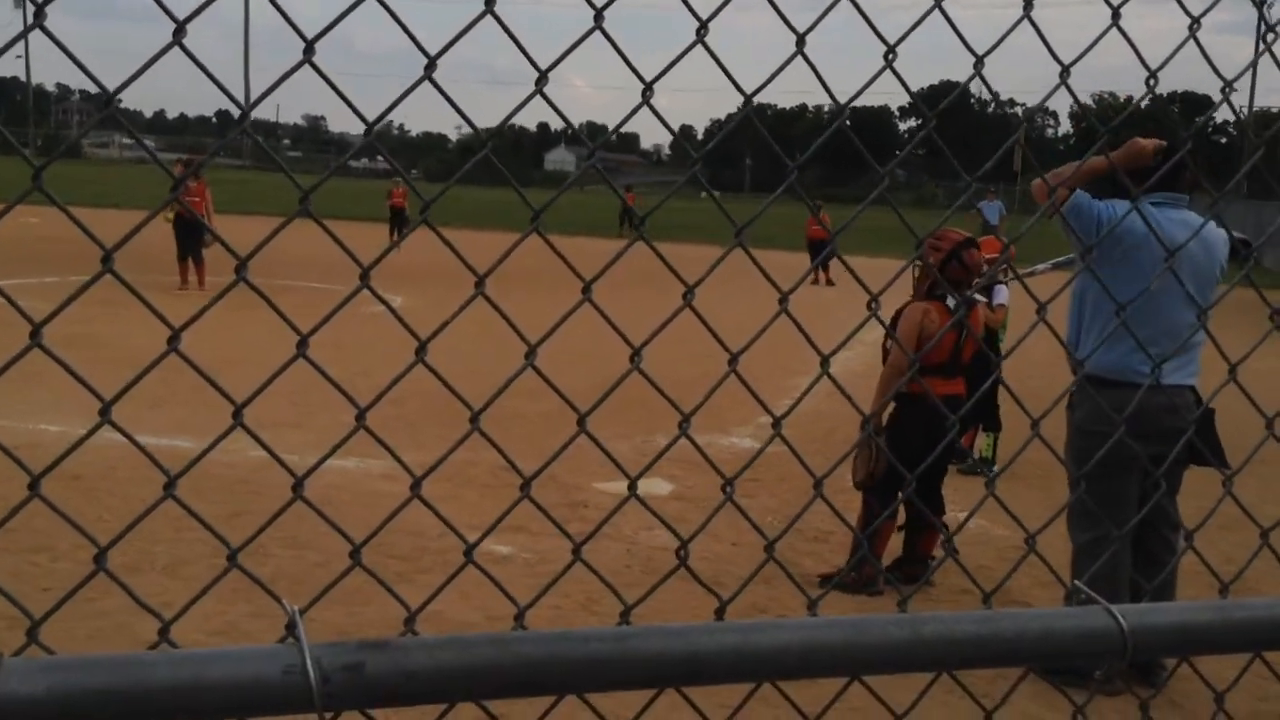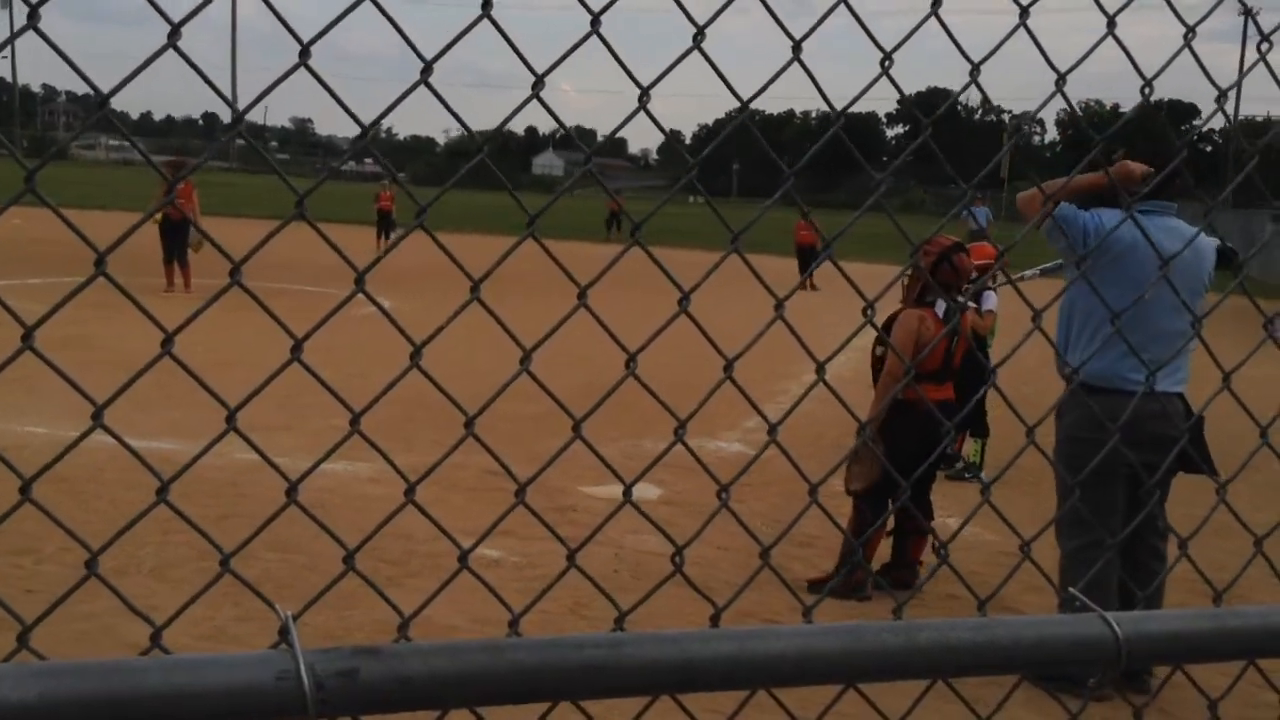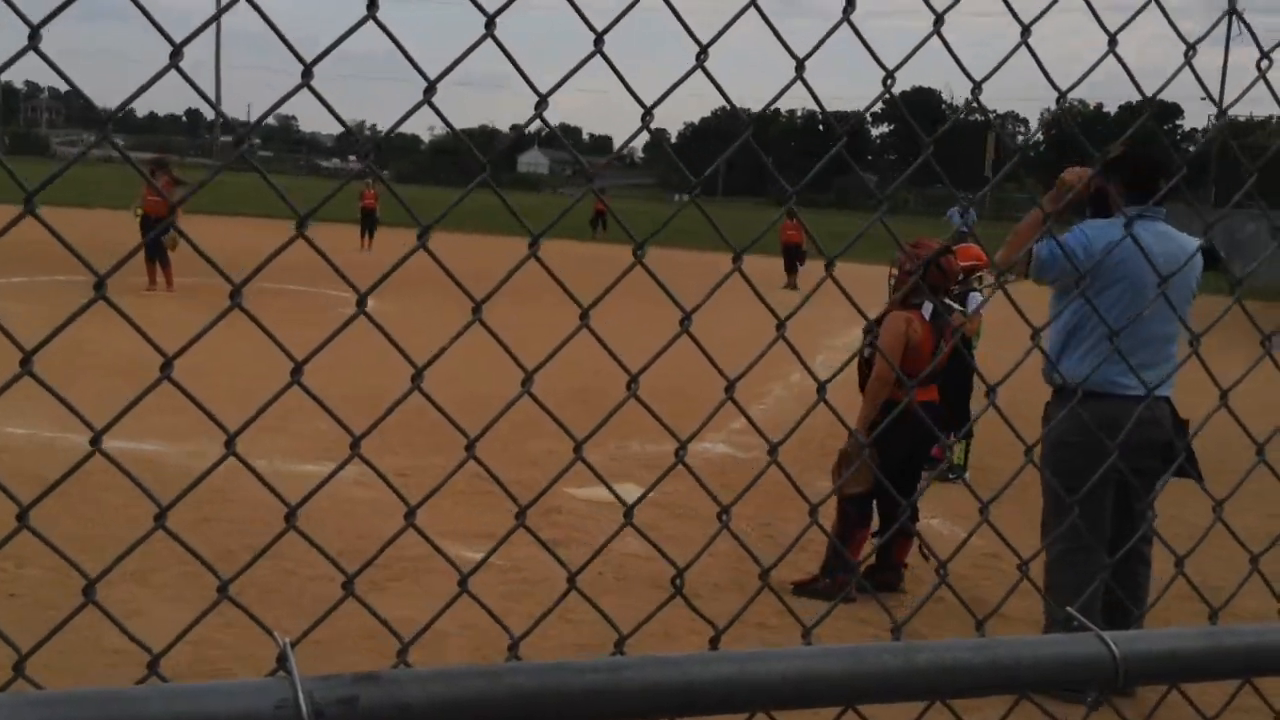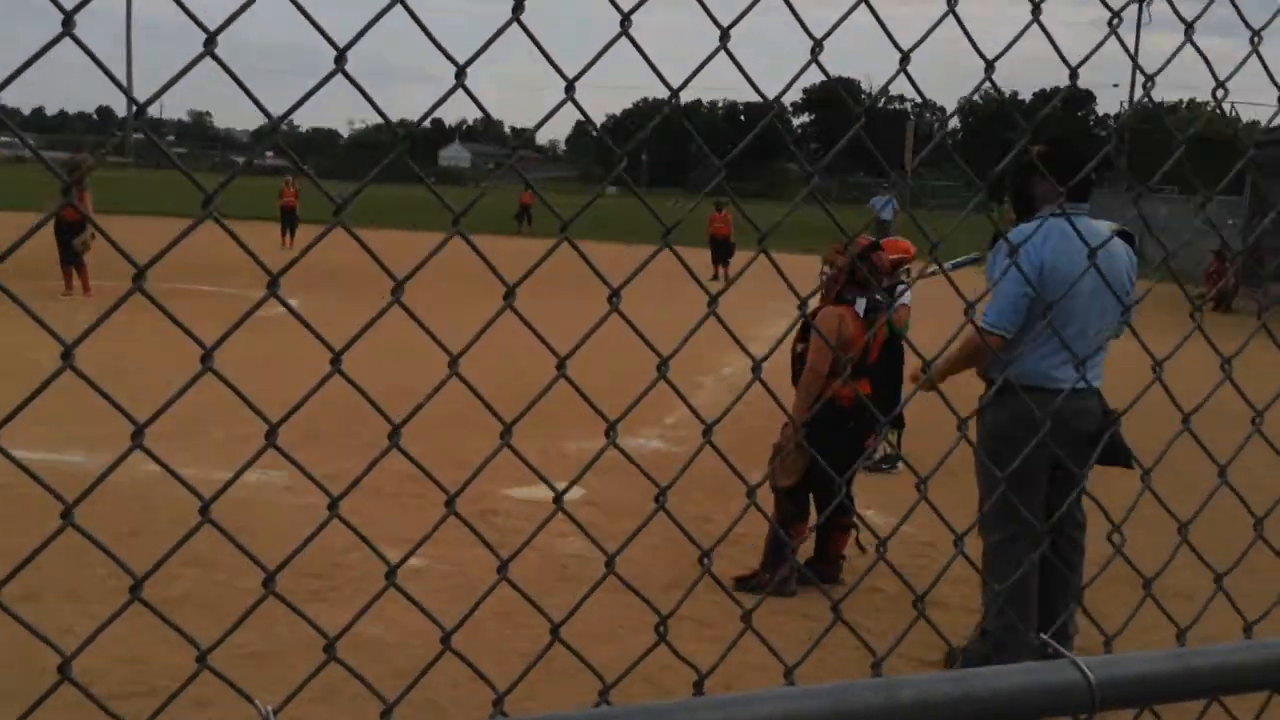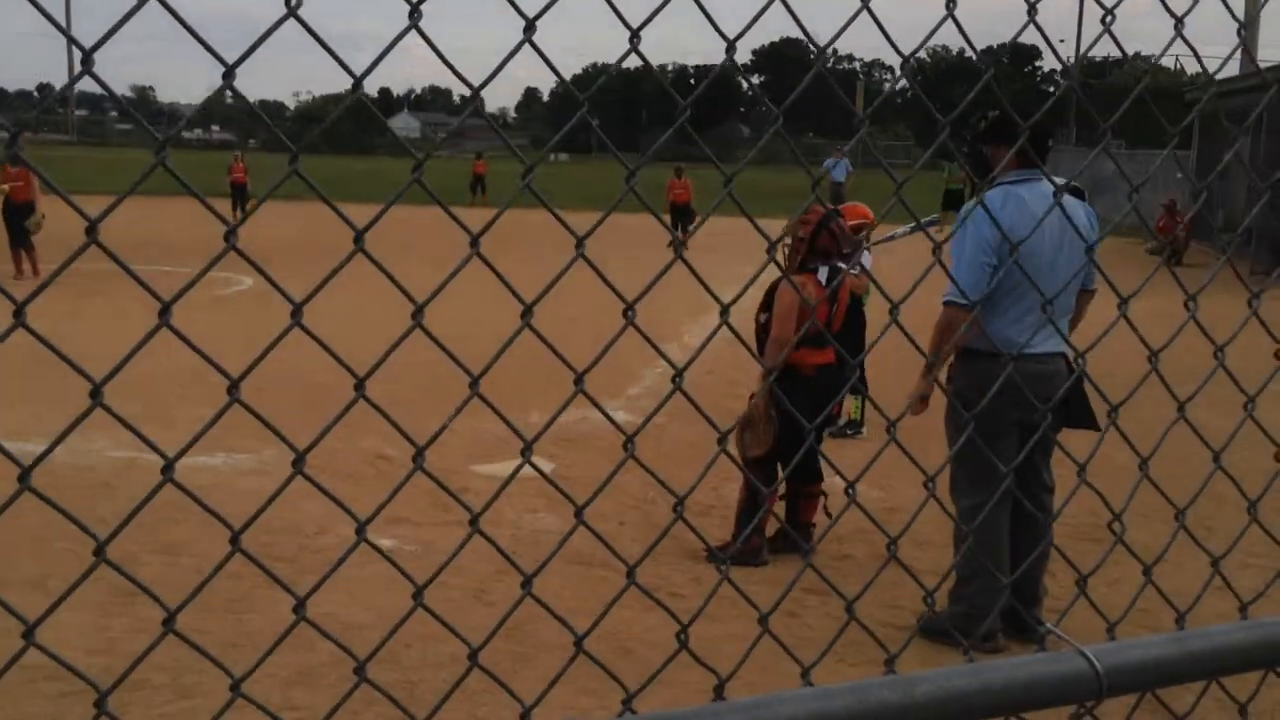
dt=0.3s
person 1, frame 1
left shoulder: (1115, 221)
right shoulder: (1215, 238)
left elbow: (1044, 188)
left wrist: (1113, 160)
left hip: (1111, 400)
right hip: (1178, 403)
left knee: (1101, 530)
right knee: (1158, 530)
left ankle: (1097, 659)
right ankle: (1147, 655)
person 1, frame 2
left shoulder: (1104, 229)
right shoulder: (1203, 247)
left elbow: (1028, 202)
left wrist: (1103, 178)
left hip: (1099, 405)
right hip: (1166, 408)
left knee: (1089, 536)
right knee: (1146, 535)
left ankle: (1086, 664)
right ankle: (1134, 660)
person 1, frame 3
left shoulder: (1097, 238)
right shoulder: (1190, 251)
left elbow: (1011, 258)
left wrist: (1056, 198)
left hip: (1088, 413)
right hip: (1155, 415)
left knee: (1076, 542)
right knee: (1131, 543)
person 1, frame 4
left shoulder: (1026, 240)
right shoulder: (1119, 249)
left elbow: (994, 338)
right elbow: (1113, 326)
left wrist: (939, 371)
left hip: (1022, 405)
right hip: (1084, 405)
left knee: (1010, 532)
right knee: (1064, 528)
left ankle: (1004, 652)
right ankle: (1054, 647)
person 1, frame 5
left shoulder: (986, 210)
right shoulder: (1080, 214)
left elbow: (961, 308)
right elbow: (1083, 298)
left wrist: (927, 374)
left hip: (991, 372)
right hip: (1052, 372)
left knee: (982, 497)
right knee: (1034, 492)
left ankle: (976, 619)
right ankle: (1024, 611)
person 2, frame 1
left shoulder: (919, 311)
right shoulder: (973, 312)
left elbow: (896, 366)
left wrist: (874, 415)
left hip: (918, 408)
right hip: (952, 407)
left knee: (882, 486)
right knee: (927, 487)
left ankle: (864, 570)
right ankle: (916, 562)
person 2, frame 2
left shoulder: (912, 317)
right shoulder: (959, 316)
left elbow: (893, 373)
left wrist: (871, 422)
left hip: (909, 413)
right hip: (941, 412)
left knee: (872, 491)
right knee: (916, 491)
left ankle: (853, 574)
right ankle: (904, 568)
person 2, frame 3
left shoulder: (901, 319)
right shoulder: (943, 319)
left elbow: (883, 376)
left wrist: (860, 427)
left hip: (894, 416)
right hip: (926, 415)
left knee: (856, 493)
right knee: (901, 495)
left ankle: (836, 577)
right ankle: (889, 570)
person 2, frame 4
left shoulder: (832, 315)
right shoulder: (876, 314)
left elbow: (816, 372)
left wrist: (795, 420)
left hip: (829, 412)
right hip: (859, 410)
left knee: (793, 488)
right knee: (837, 487)
left ankle: (777, 572)
right ankle: (827, 563)
person 2, frame 5
left shoulder: (795, 284)
right shoulder: (839, 281)
left elbow: (781, 340)
left wrist: (762, 390)
left hip: (795, 380)
right hip: (826, 376)
left knee: (761, 458)
right knee: (804, 455)
left ankle: (748, 542)
right ankle: (798, 532)
person 3, frame 1
left shoulder: (999, 289)
right shoulder: (981, 286)
left elbow: (997, 321)
left hip: (988, 354)
right hip: (973, 351)
left knee: (987, 406)
right knee: (968, 401)
left ankle: (988, 460)
right ankle: (967, 449)
person 3, frame 2
left shoulder: (987, 295)
right shoulder: (969, 292)
left elbow: (985, 327)
left hip: (977, 360)
right hip: (961, 357)
left knee: (975, 411)
right knee: (957, 406)
left ankle: (976, 466)
right ankle: (954, 455)
person 3, frame 3
left shoulder: (974, 297)
right shoulder: (954, 294)
left elbow: (971, 329)
left wrist: (950, 309)
left hip: (962, 361)
right hip: (946, 358)
left knee: (959, 411)
right knee: (941, 407)
left ankle: (959, 466)
right ankle: (939, 455)
person 3, frame 4
left shoulder: (901, 290)
right shoulder: (883, 286)
left elbow: (900, 322)
left hip: (891, 352)
left knee: (891, 402)
right knee: (874, 398)
left ankle: (893, 456)
person 3, frame 5
left shoulder: (862, 255)
left elbow: (861, 287)
left wrist: (840, 268)
left hip: (852, 317)
left knee: (854, 367)
left ankle: (856, 421)
right ankle: (835, 412)
